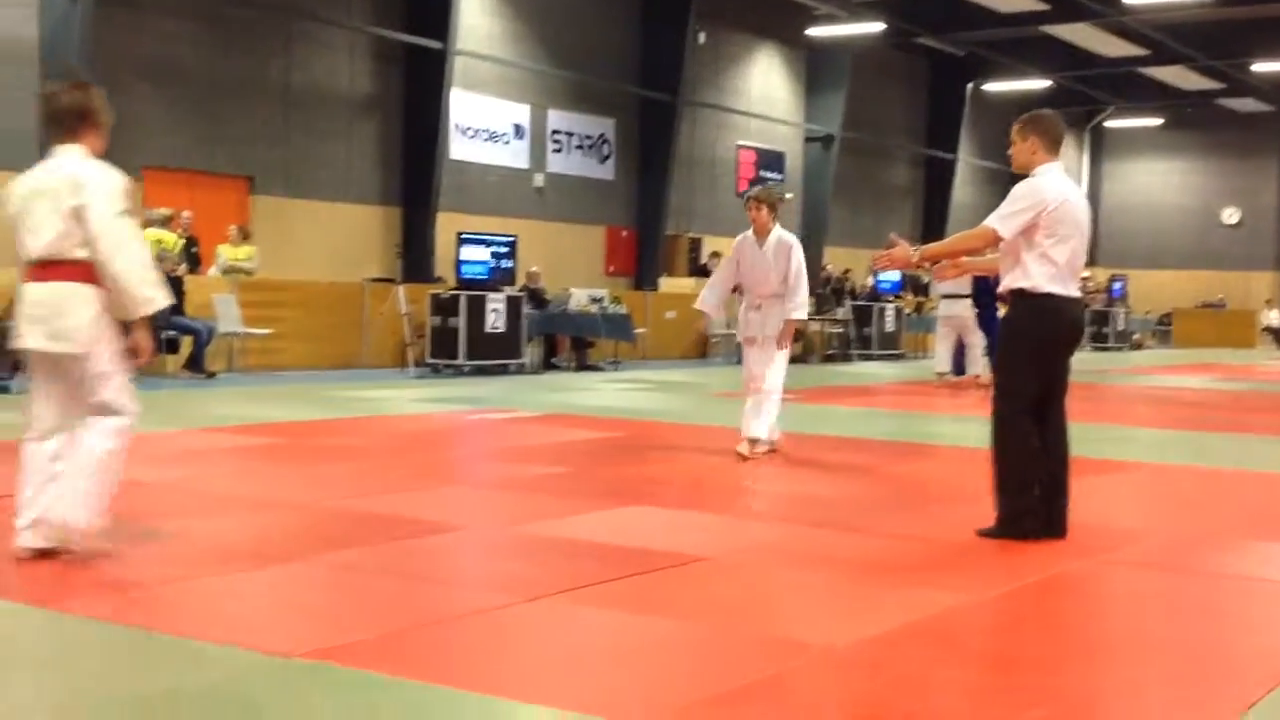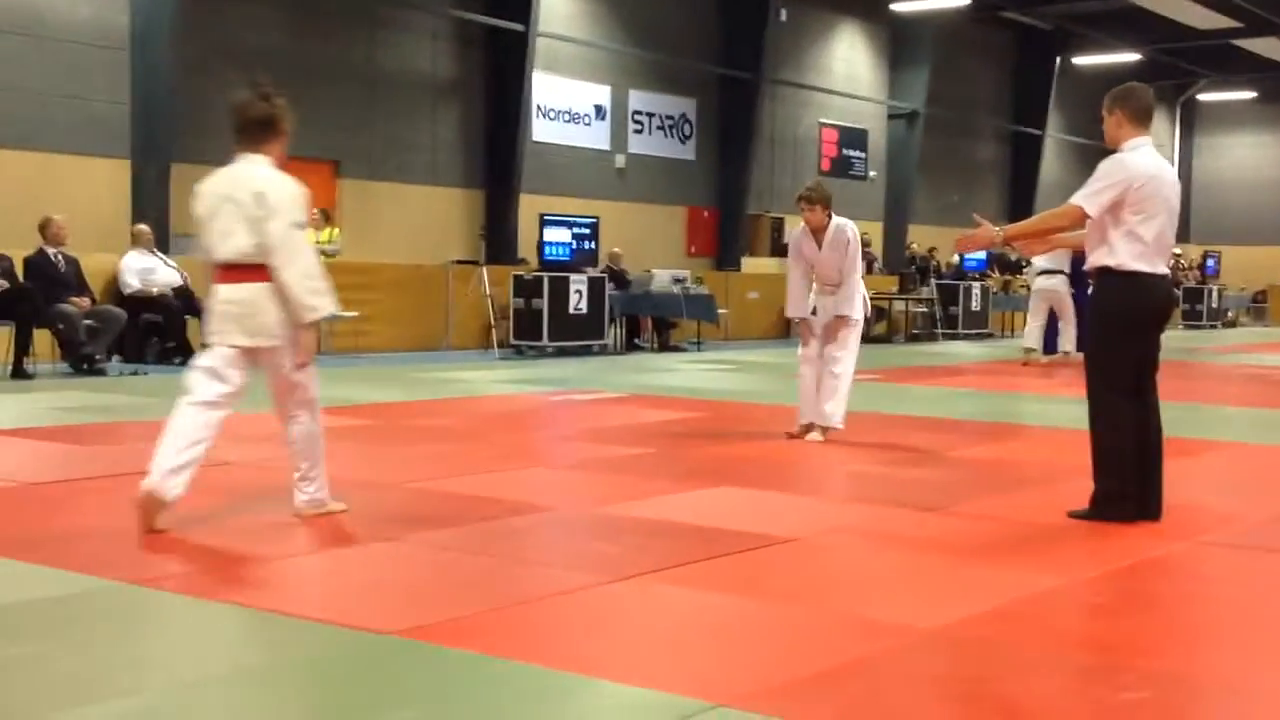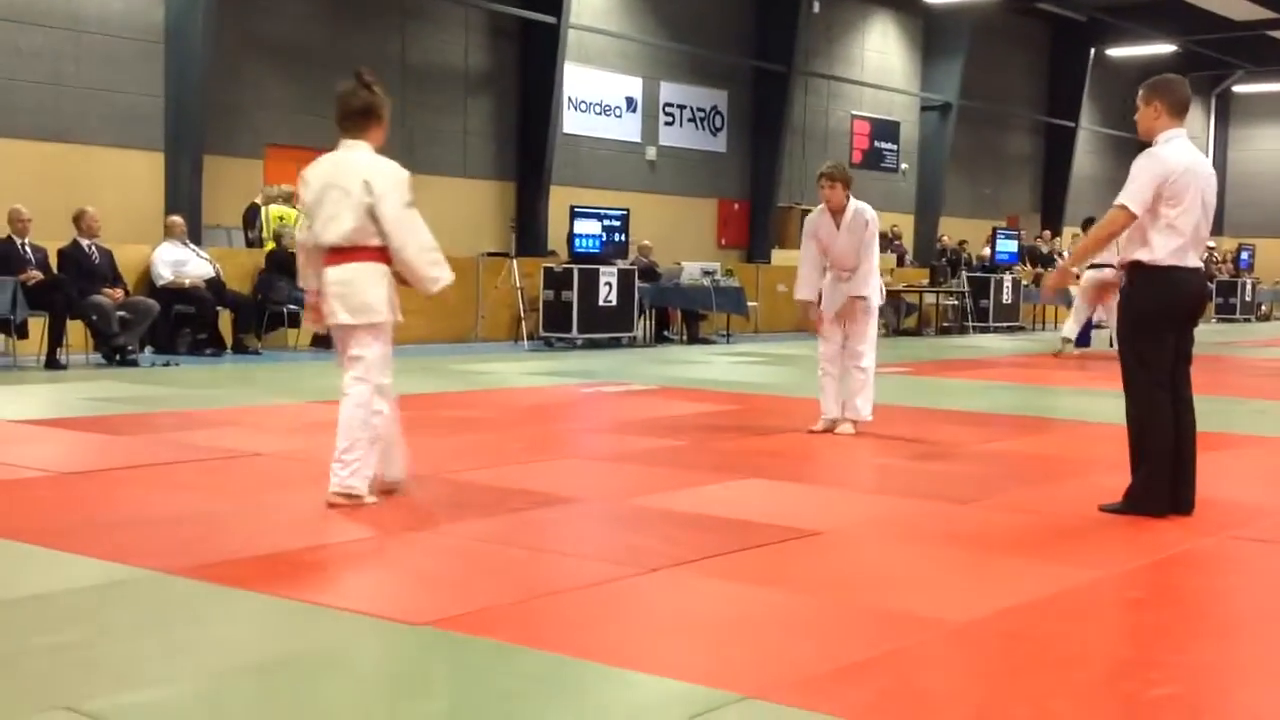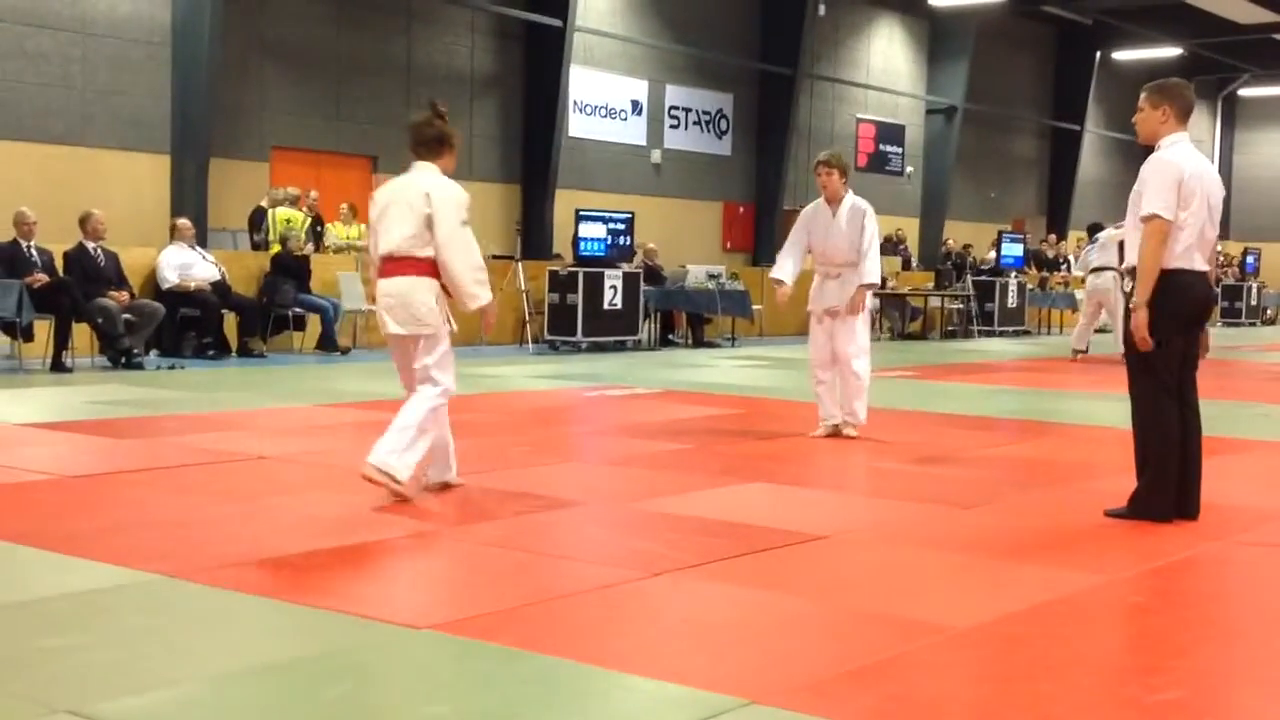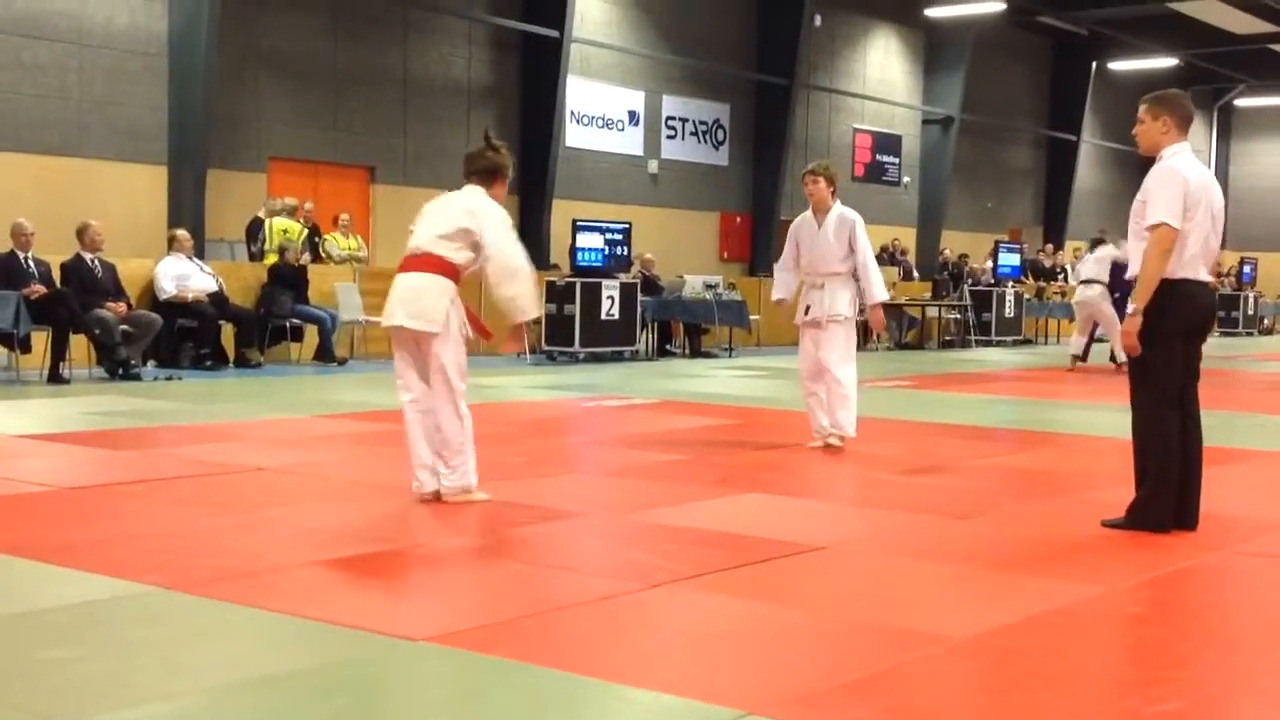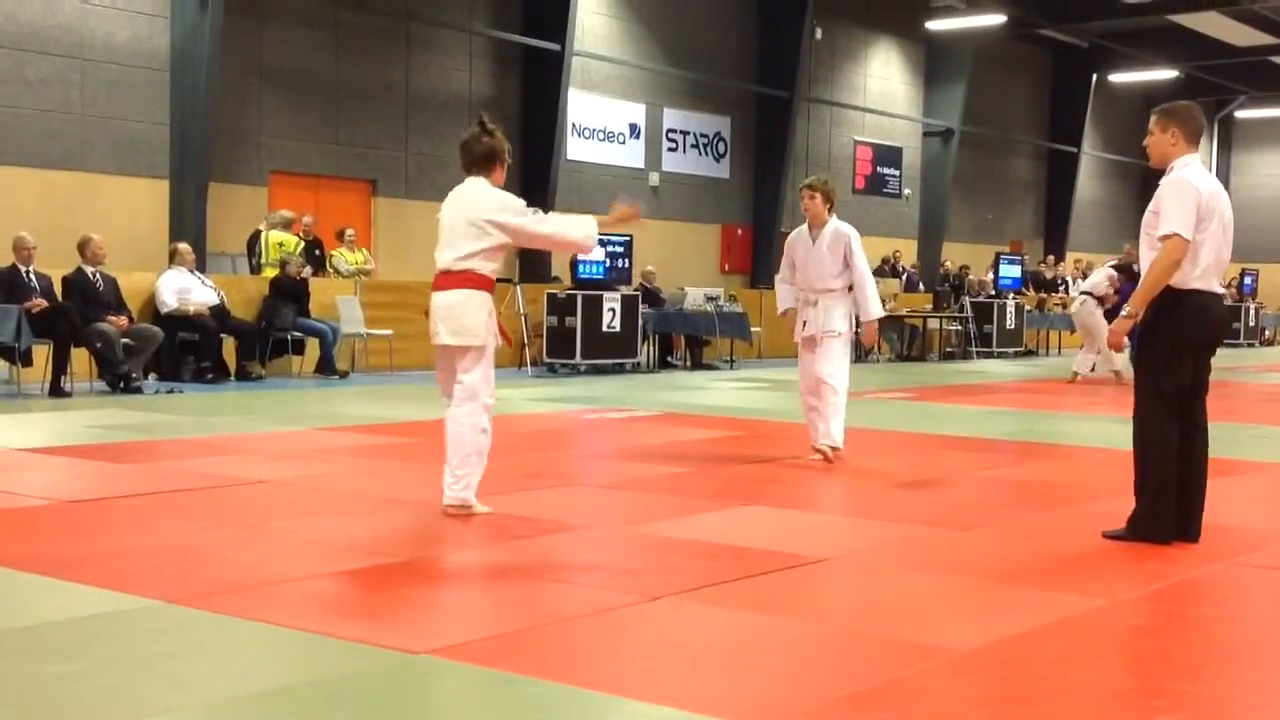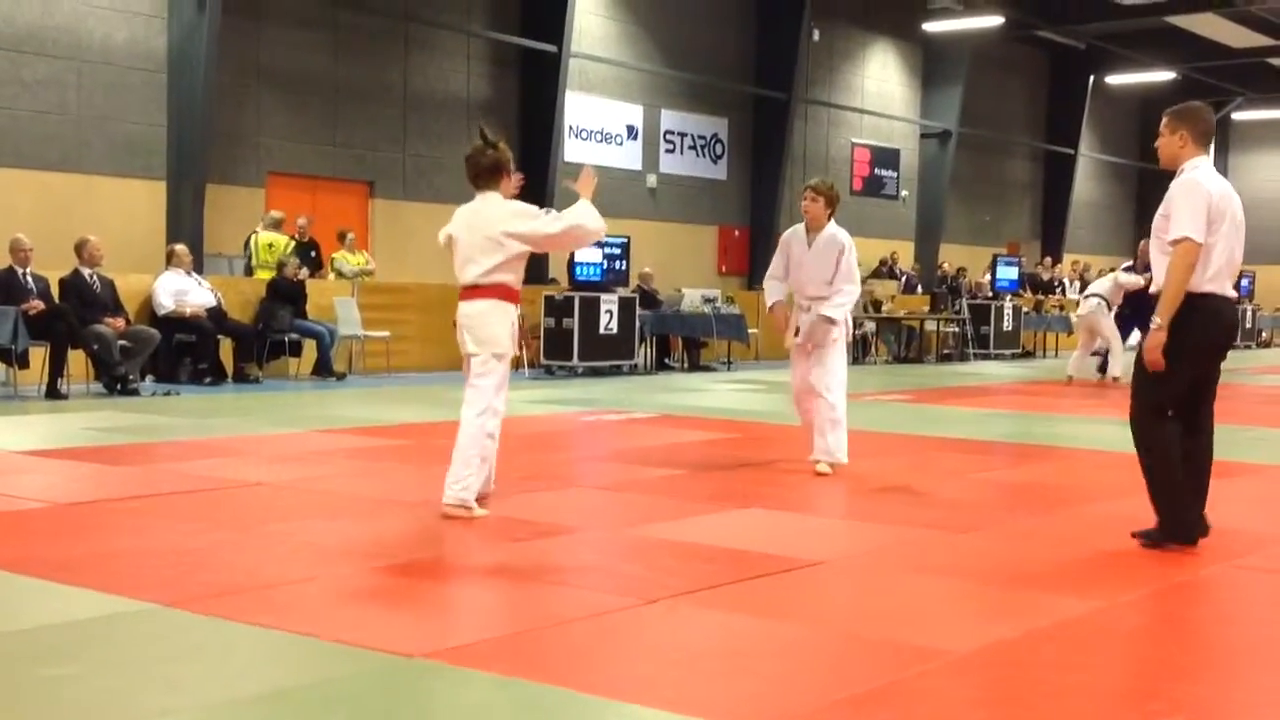
dt=0.3s
person 1, frame 1
left shoulder: (1036, 189)
right shoulder: (1072, 193)
left elbow: (982, 237)
left wrist: (916, 254)
right wrist: (969, 266)
left hip: (1035, 311)
right hip: (1063, 310)
left knee: (1014, 414)
right knee: (1046, 413)
left ankle: (1020, 517)
right ankle: (1049, 516)
person 1, frame 2
left shoulder: (1123, 165)
right shoulder: (1163, 169)
left elbow: (1069, 216)
left wrist: (999, 235)
right wrist: (1055, 242)
left hip: (1122, 290)
right hip: (1151, 288)
left knee: (1111, 395)
right knee: (1140, 393)
left ankle: (1115, 500)
right ankle: (1144, 499)
person 1, frame 3
left shoulder: (1157, 159)
right shoulder: (1201, 162)
left elbow: (1118, 222)
left wrist: (1066, 266)
right wrist: (1126, 275)
left hip: (1155, 284)
right hip: (1188, 281)
left knee: (1147, 390)
right knee: (1173, 388)
left ankle: (1149, 494)
right ankle: (1177, 493)
person 1, frame 4
left shoulder: (1164, 162)
right shoulder: (1206, 168)
left elbow: (1157, 236)
right elbow: (1204, 243)
left wrist: (1139, 304)
right wrist: (1201, 318)
left hip: (1166, 288)
right hip: (1195, 288)
left knee: (1153, 395)
right knee: (1181, 393)
left ankle: (1155, 500)
right ankle: (1182, 499)
person 1, frame 5
left shoulder: (1168, 171)
right shoulder: (1205, 176)
left elbow: (1162, 244)
right elbow: (1204, 252)
left wrist: (1135, 310)
left hip: (1168, 297)
right hip: (1197, 296)
left knee: (1155, 405)
right knee: (1181, 404)
left ankle: (1153, 510)
right ankle: (1181, 509)
person 1, frame 6
left shoulder: (1180, 181)
right shoulder: (1213, 187)
left elbow: (1172, 255)
left wrist: (1129, 312)
left hip: (1178, 308)
right hip: (1208, 307)
left knee: (1156, 415)
right knee: (1189, 415)
left ankle: (1153, 520)
right ankle: (1183, 521)
person 1, frame 7
left shoulder: (1190, 184)
right shoulder: (1225, 189)
left elbow: (1185, 259)
left wrist: (1159, 325)
left hip: (1191, 313)
right hip: (1220, 312)
left knee: (1149, 413)
right knee: (1192, 419)
left ankle: (1180, 517)
right ankle: (1183, 520)
person 2, frame 1
left shoulder: (27, 182)
right shoulder: (100, 177)
left elbow: (27, 250)
right elbow: (120, 253)
right wrist: (140, 319)
left hip: (35, 302)
right hip: (81, 304)
left knee: (47, 420)
right knee: (112, 411)
left ankle: (36, 529)
right ankle: (72, 512)
person 2, frame 2
left shoulder: (210, 186)
right shoulder: (279, 188)
left elbow: (211, 250)
right elbow: (293, 259)
right wrist: (307, 320)
left hip: (226, 300)
right hip: (268, 302)
left knee: (205, 397)
right knee: (300, 404)
left ankle: (162, 482)
right ankle: (312, 496)
person 2, frame 3
left shoulder: (316, 171)
right shoulder: (384, 172)
left elbow: (308, 239)
right elbow: (406, 235)
left wrist: (312, 290)
right wrist: (441, 279)
left hip: (335, 280)
right hip: (369, 280)
left knee: (369, 376)
right knee: (365, 384)
left ankle: (385, 468)
right ankle: (347, 483)
person 2, frame 4
left shoulder: (386, 190)
right shoulder: (444, 190)
right elbow: (457, 252)
right wrist: (481, 301)
left hip: (389, 288)
right hip: (419, 289)
left knee: (422, 383)
right knee: (436, 386)
left ankle: (439, 469)
right ankle: (387, 462)
person 2, frame 5
left shoulder: (440, 203)
right shoulder: (488, 212)
right elbow: (509, 266)
right wrist: (521, 317)
left hip: (404, 291)
right hip: (433, 295)
left knee: (416, 391)
right knee: (448, 393)
left ankle: (429, 479)
right ankle: (458, 483)
person 2, frame 6
left shoulder: (456, 199)
right shoulder: (497, 203)
right elbow: (555, 230)
right wrist: (605, 221)
left hip: (444, 299)
right hip: (470, 303)
left knee: (458, 399)
right knee: (473, 402)
left ankle: (457, 486)
right ankle: (459, 495)
person 2, frame 7
left shoulder: (462, 216)
right shoulder: (515, 214)
right elbow: (580, 227)
right wrist: (585, 197)
left hip: (469, 310)
right hip: (496, 312)
left knee: (479, 403)
right knee: (484, 408)
left ankle: (476, 485)
right ankle: (458, 496)
person 3, frame 1
left shoulder: (788, 243)
right shoulder: (741, 243)
left elbow: (797, 286)
right elbow: (722, 278)
left wrist: (792, 322)
right wrist: (708, 313)
left hip: (777, 316)
right hip: (751, 315)
left knee: (767, 378)
right knee: (754, 378)
left ankle: (754, 438)
right ankle: (768, 437)
person 3, frame 2
left shoulder: (846, 232)
right shoulder: (798, 236)
left elbow: (851, 278)
right elbow: (798, 277)
left wrist: (840, 318)
right wrist: (800, 318)
left hip: (847, 302)
right hip: (820, 297)
left knee: (838, 363)
right knee: (808, 358)
left ankle: (824, 422)
right ankle: (807, 419)
person 3, frame 3
left shoulder: (865, 215)
right shoulder: (814, 220)
left elbow: (868, 261)
right elbow: (810, 262)
left wrist: (855, 300)
right wrist: (810, 303)
left hip: (863, 290)
right hip: (834, 286)
left knee: (859, 354)
right knee: (829, 354)
left ankle: (853, 416)
right ankle: (830, 416)
person 3, frame 4
left shoulder: (861, 210)
right shoulder: (810, 213)
left elbow: (870, 252)
right elbow: (794, 248)
left wrist: (862, 288)
right wrist: (783, 281)
left hip: (853, 287)
right hip: (822, 287)
left knee: (851, 356)
right knee: (821, 358)
left ankle: (851, 419)
right ankle: (830, 420)
person 3, frame 5
left shoulder: (849, 219)
right shoulder: (799, 224)
left elbow: (865, 262)
right elbow: (787, 267)
left wrist: (875, 304)
right wrist: (784, 299)
left hip: (839, 297)
right hip: (810, 298)
left knee: (836, 364)
right knee: (810, 369)
left ankle: (838, 430)
right ankle: (822, 431)
person 3, frame 6
left shoulder: (844, 234)
right shoulder: (795, 238)
left elbow: (862, 278)
right elbow: (785, 280)
left wrist: (869, 319)
right wrist: (790, 310)
left hip: (834, 312)
right hip: (807, 313)
left knee: (829, 376)
right knee: (809, 384)
left ankle: (830, 441)
right ankle: (821, 442)
person 3, frame 7
left shoulder: (840, 240)
right shoulder: (790, 237)
left elbow: (849, 289)
right elbow: (774, 277)
left wrist: (824, 318)
right wrist: (777, 305)
left hip: (830, 322)
right hip: (800, 318)
left knee: (828, 388)
right knee: (802, 389)
left ankle: (829, 455)
right ankle: (824, 441)
